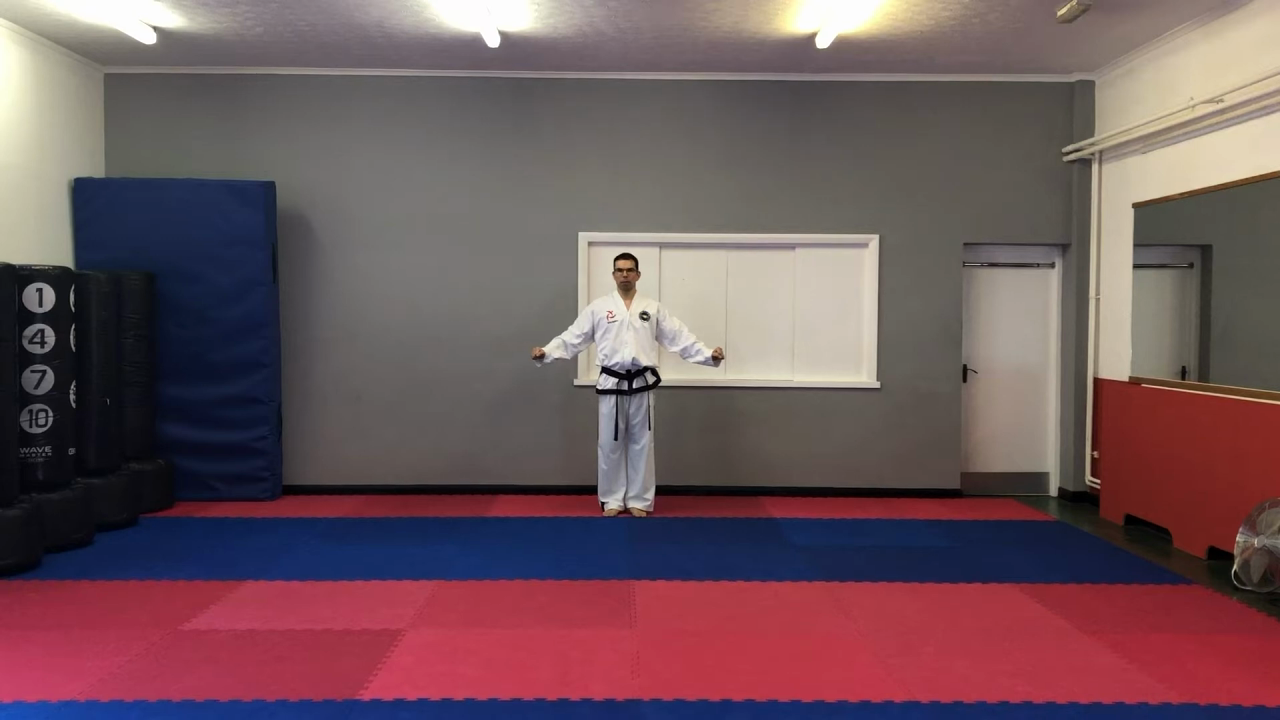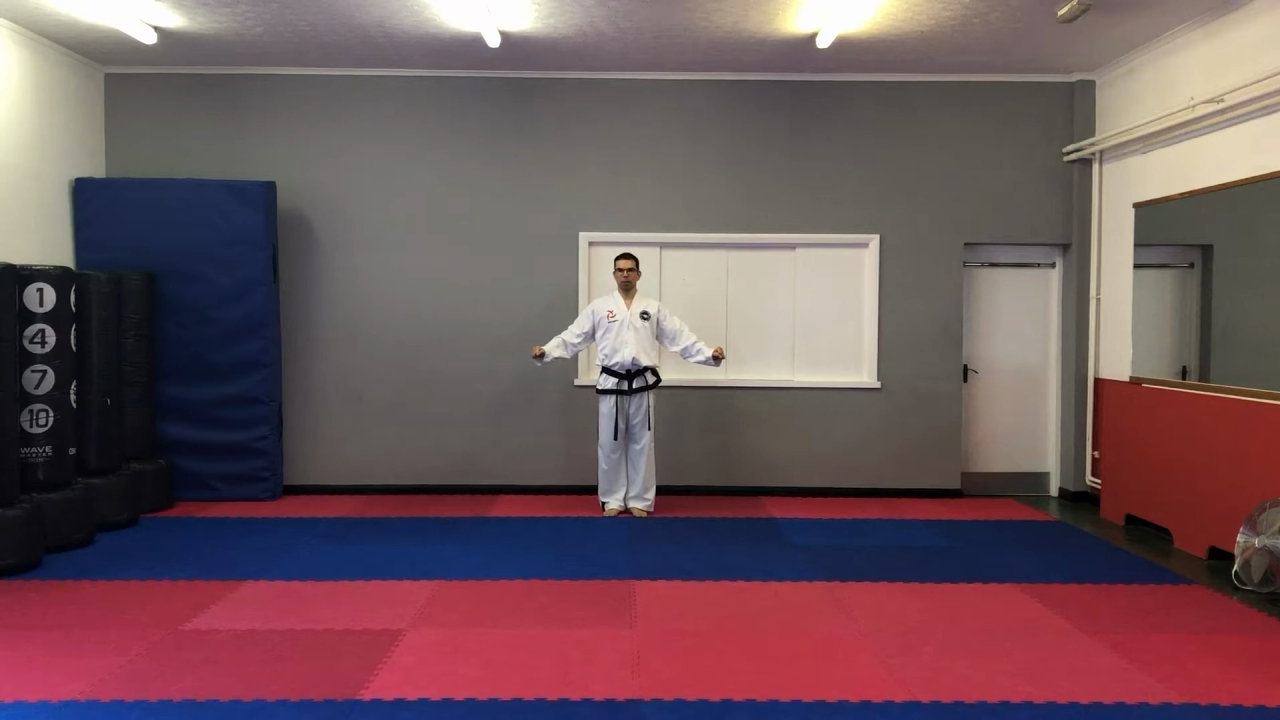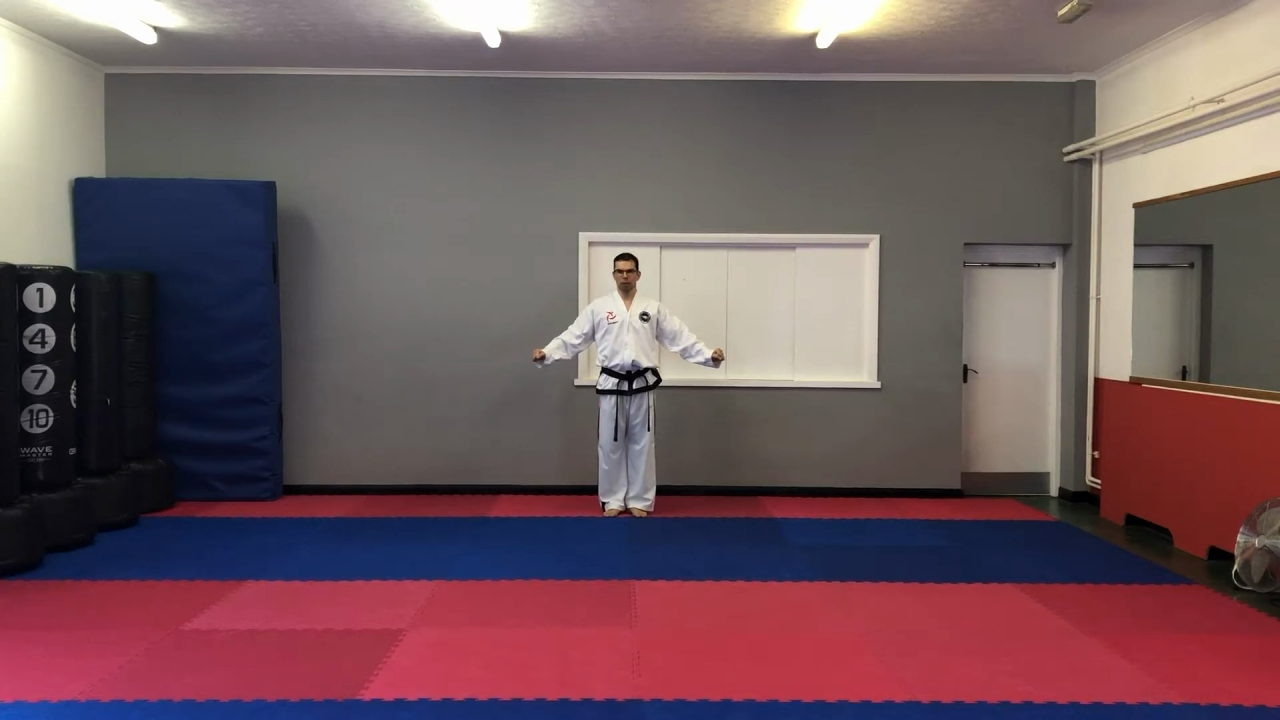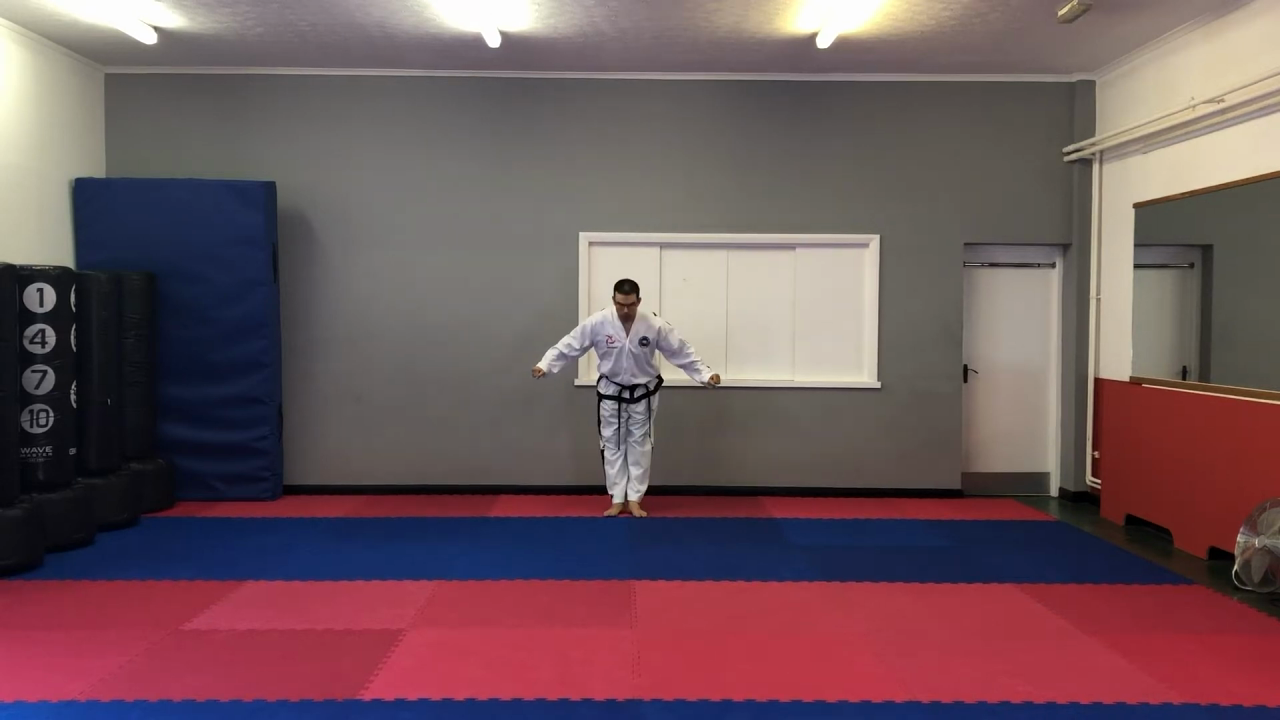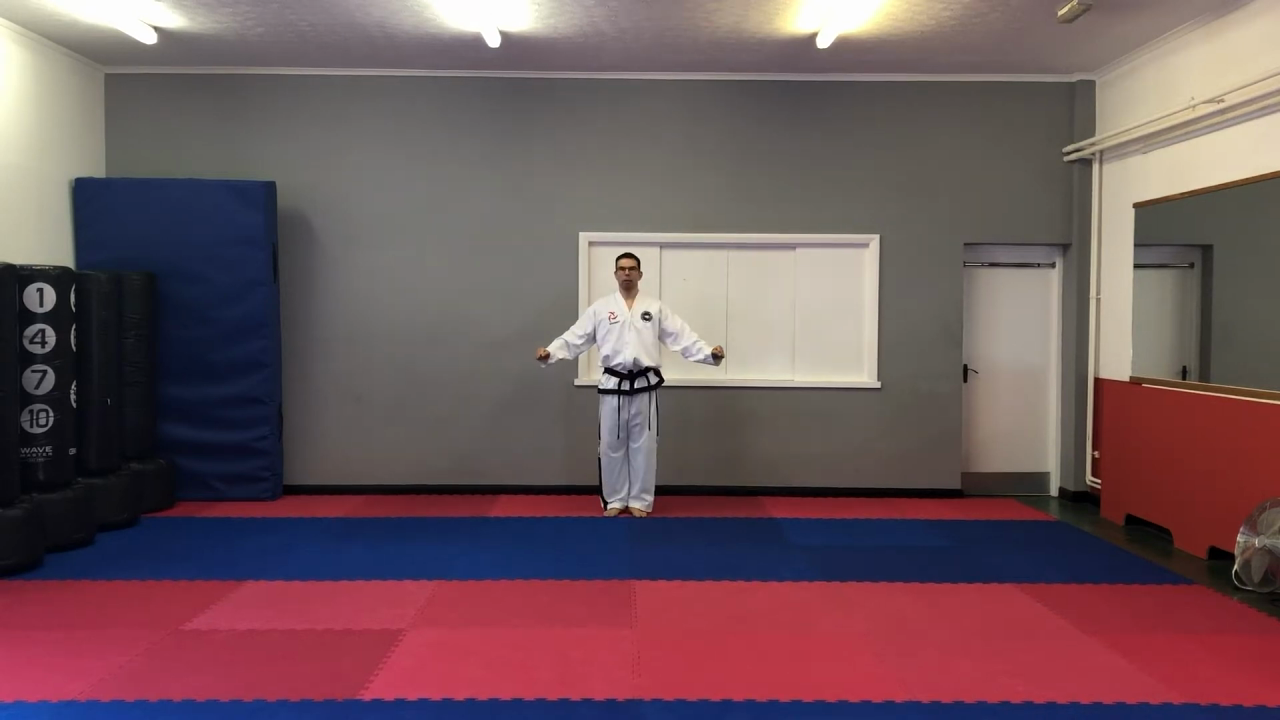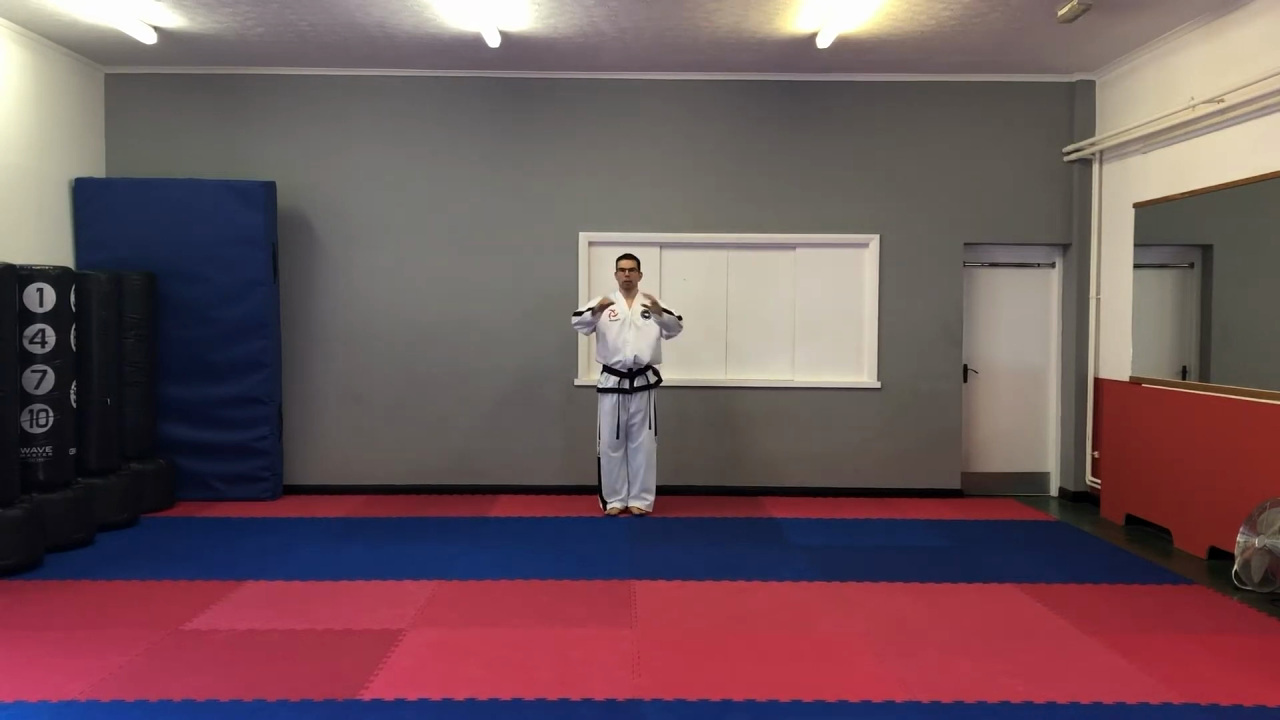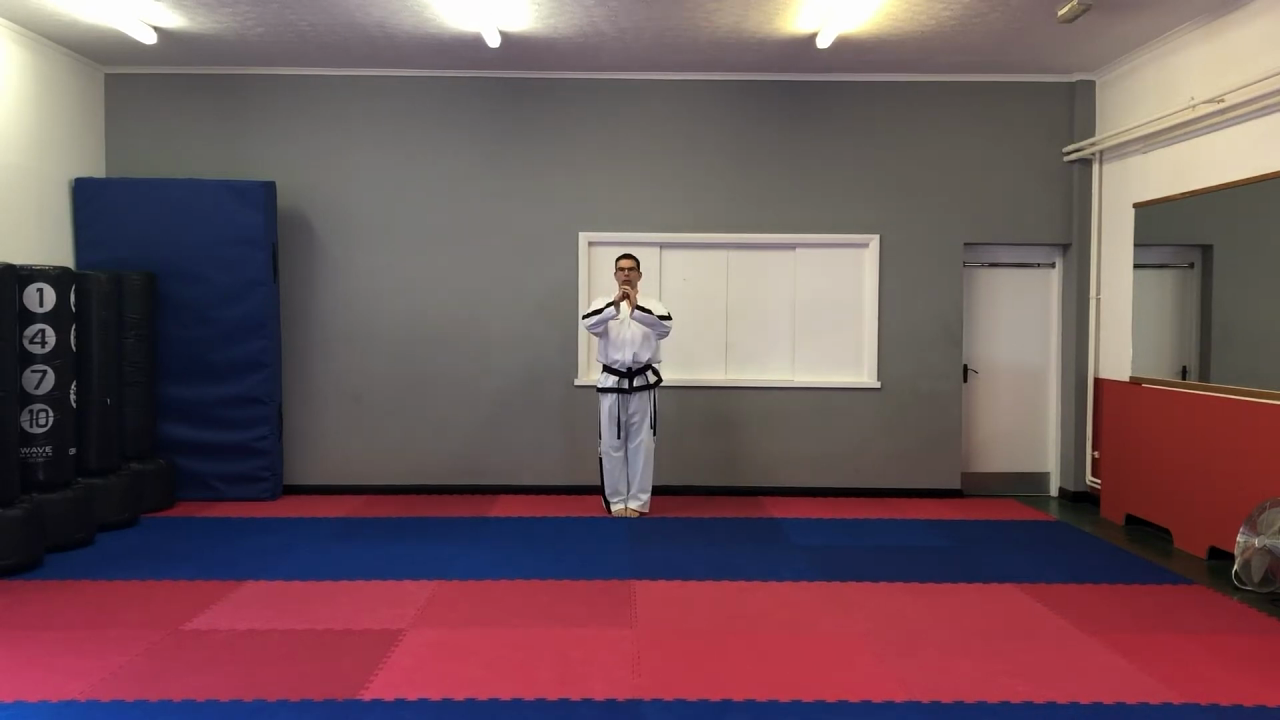
dt=0.7s
person 1, frame 1
left shoulder: (653, 308)
right shoulder: (598, 307)
left elbow: (679, 338)
right elbow: (573, 337)
left wrist: (708, 354)
right wrist: (546, 352)
left hip: (641, 383)
right hip: (611, 384)
left knee: (641, 443)
right knee: (610, 443)
left ankle: (639, 500)
right ankle: (612, 500)
person 1, frame 2
left shoulder: (654, 308)
right shoulder: (599, 307)
left elbow: (680, 337)
right elbow: (573, 337)
left wrist: (709, 353)
right wrist: (546, 351)
left hip: (642, 384)
right hip: (611, 384)
left knee: (641, 443)
right knee: (610, 444)
left ankle: (639, 500)
right ankle: (613, 500)
person 1, frame 3
left shoulder: (654, 308)
right shoulder: (598, 307)
left elbow: (680, 338)
right elbow: (572, 338)
left wrist: (709, 355)
right wrist: (546, 353)
left hip: (642, 384)
right hip: (611, 384)
left knee: (642, 445)
right knee: (610, 445)
left ankle: (639, 501)
right ankle: (613, 500)
person 1, frame 4
left shoulder: (654, 325)
right shoulder: (597, 322)
left elbow: (682, 352)
right elbow: (568, 347)
left wrist: (706, 375)
right wrist: (544, 365)
left hip: (643, 392)
right hip: (611, 391)
left knee: (639, 445)
right knee: (613, 444)
left ankle: (634, 499)
right ankle: (617, 498)
person 1, frame 5
left shoulder: (655, 307)
right shoulder: (600, 308)
left elbow: (681, 337)
right elbow: (575, 338)
left wrist: (709, 353)
right wrist: (550, 352)
left hip: (644, 386)
right hip: (612, 385)
left knee: (643, 445)
right knee: (611, 445)
left ankle: (639, 501)
right ankle: (614, 500)
person 1, frame 6
left shoulder: (652, 304)
right shoulder: (602, 304)
left elbow: (674, 327)
right elbow: (579, 322)
left wrist: (657, 311)
right wrist: (596, 310)
left hip: (643, 383)
right hip: (611, 383)
left knee: (643, 443)
right knee: (611, 444)
left ankle: (640, 500)
right ankle: (614, 500)
person 1, frame 7
left shoulder: (651, 304)
right shoulder: (603, 303)
left elbow: (664, 327)
right elbow: (590, 324)
left wrist: (635, 307)
right wrist: (615, 304)
left hip: (643, 382)
right hip: (612, 382)
left knee: (641, 444)
right knee: (612, 444)
left ankle: (637, 501)
right ankle: (617, 500)
